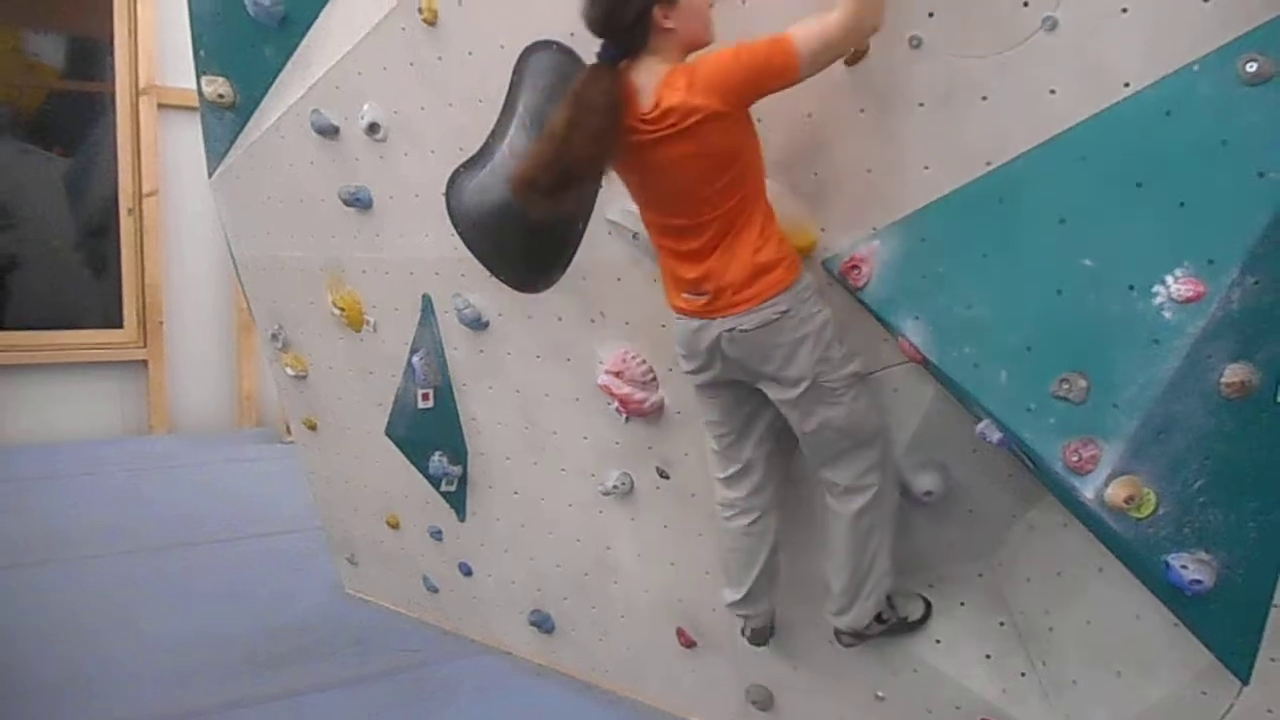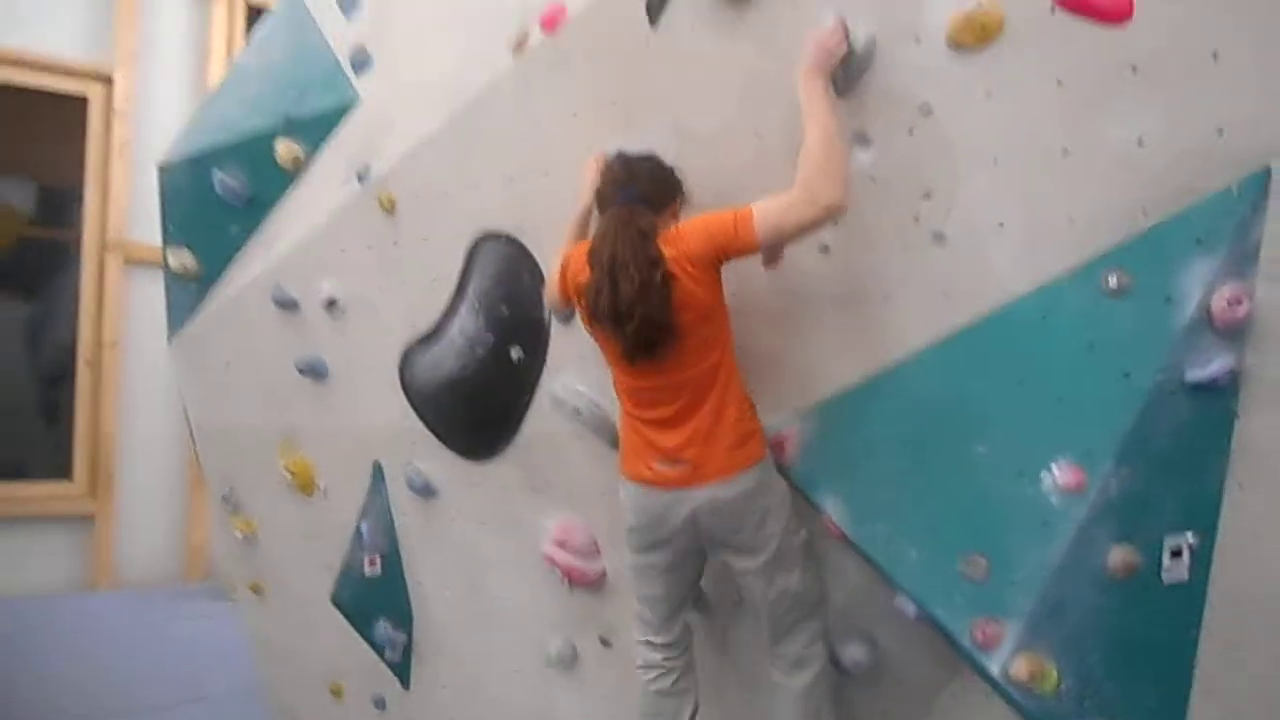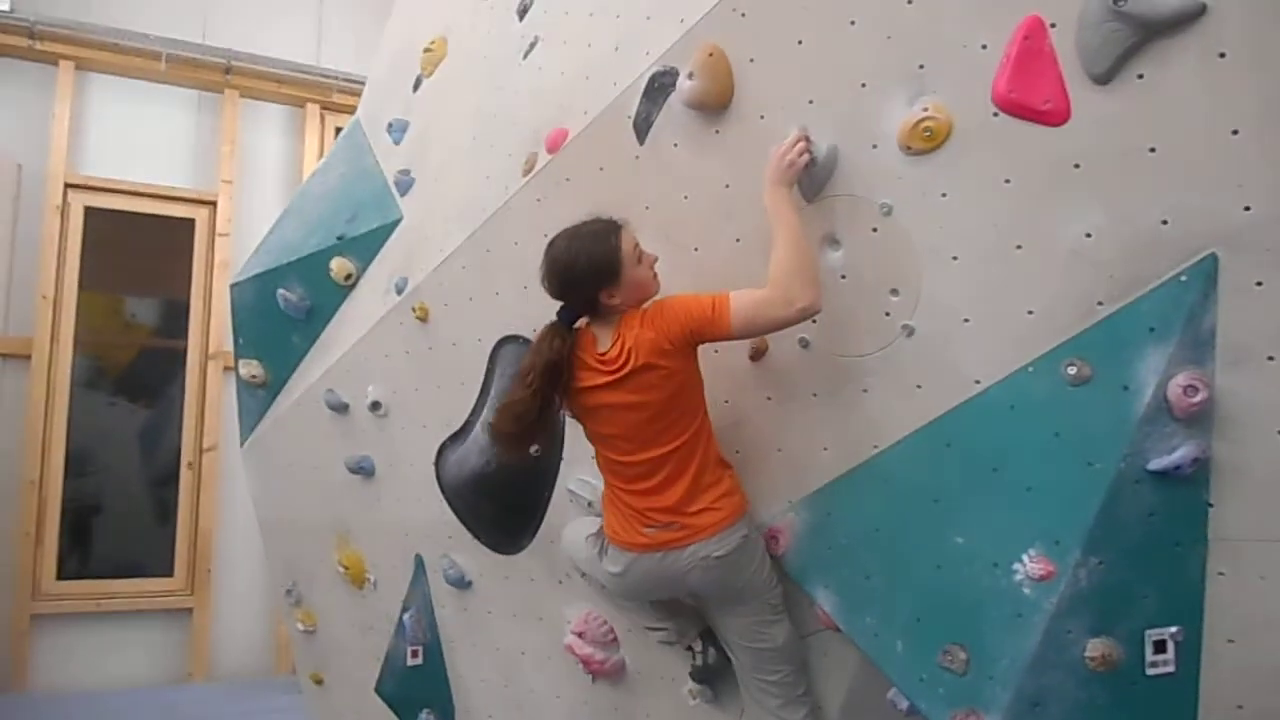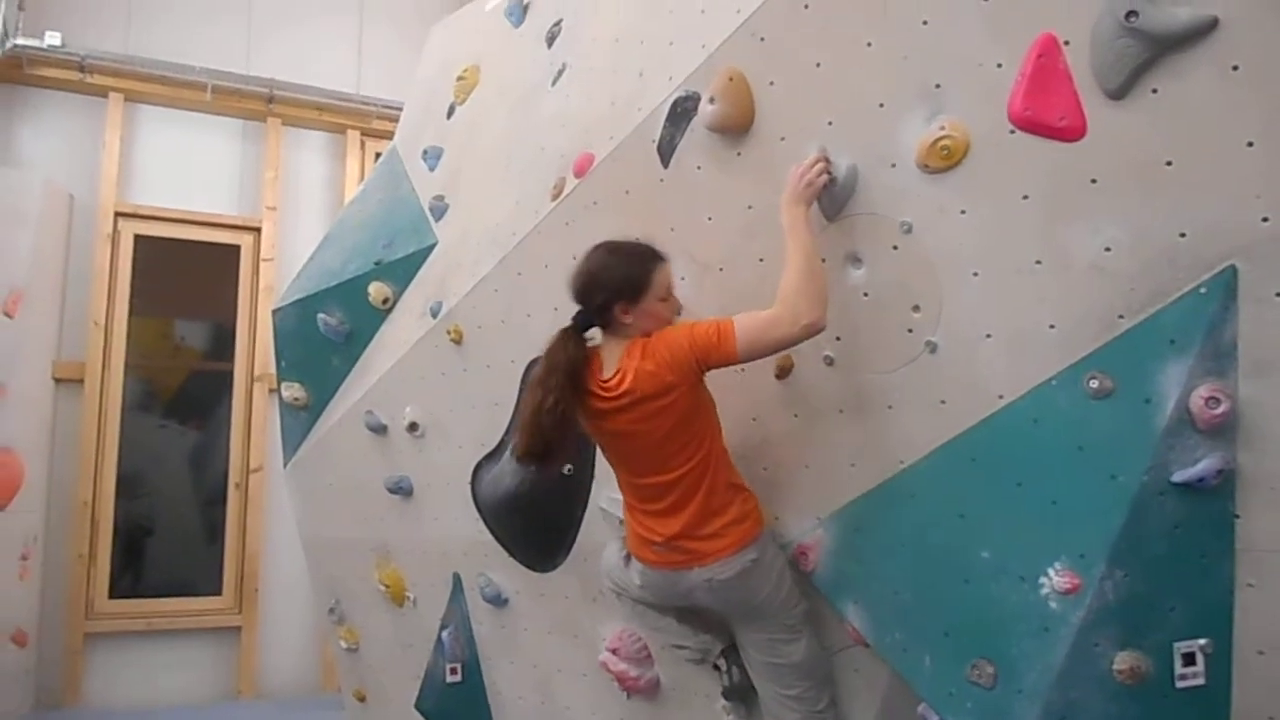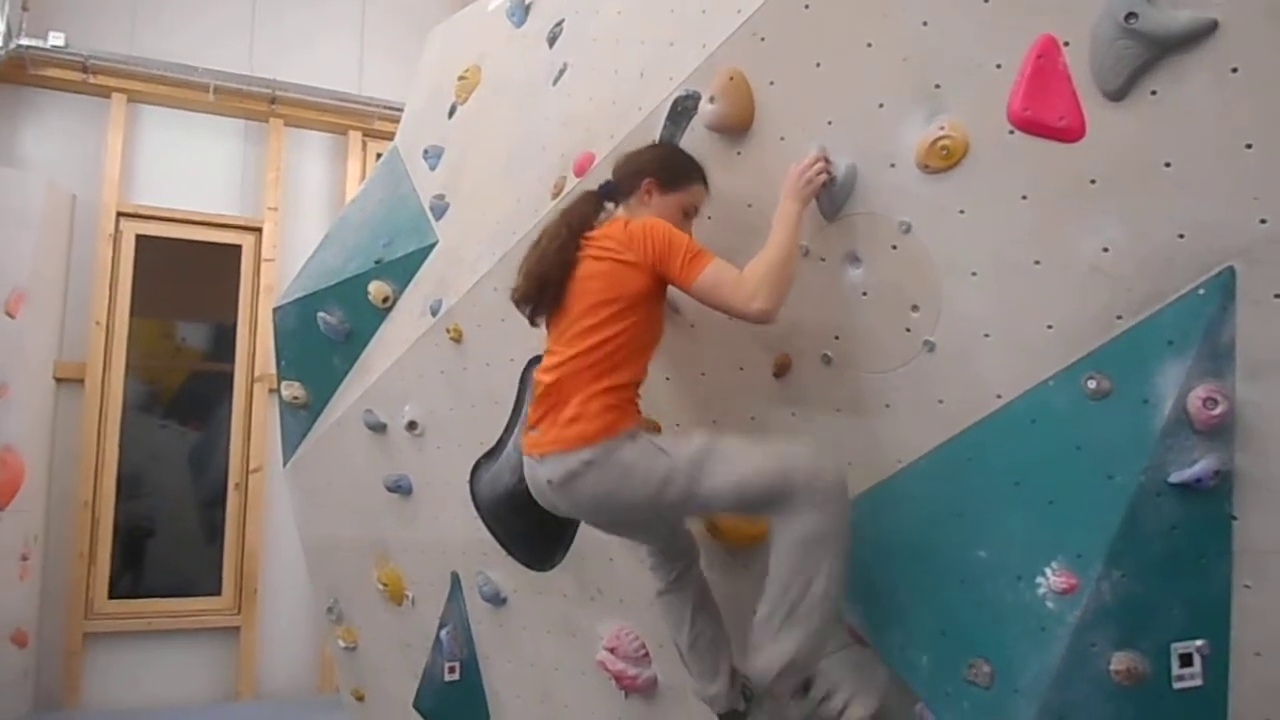
dt=1s
person 1, frame 1
left shoulder: (604, 102)
right shoulder: (713, 81)
left hip: (700, 329)
right hip: (774, 312)
left knee: (742, 476)
right knee: (858, 467)
left ankle: (753, 611)
right ankle: (862, 610)
person 1, frame 2
left shoulder: (584, 269)
right shoulder: (694, 246)
right elbow: (823, 196)
left wrist: (585, 199)
right wrist: (813, 81)
left hip: (650, 497)
right hip: (738, 488)
left knee: (660, 643)
right knee: (798, 646)
person 1, frame 3
left shoulder: (562, 358)
right shoulder: (665, 327)
right elbow: (798, 299)
right wrist: (778, 190)
left hip: (635, 560)
right hip: (719, 547)
left knee: (577, 539)
left ankle: (688, 633)
person 1, frame 4
left shoulder: (578, 378)
right shoulder: (671, 354)
right elbow: (803, 317)
right wrist: (794, 210)
left hip: (658, 573)
right hip: (737, 562)
left knee: (616, 566)
left ankle: (717, 652)
person 1, frame 5
left shoulder: (578, 245)
right shoulder: (648, 236)
right elbow: (757, 300)
right wrist: (792, 203)
left hip: (545, 465)
right hip: (598, 459)
left knee: (671, 549)
right knee: (815, 482)
right ankle: (782, 673)
